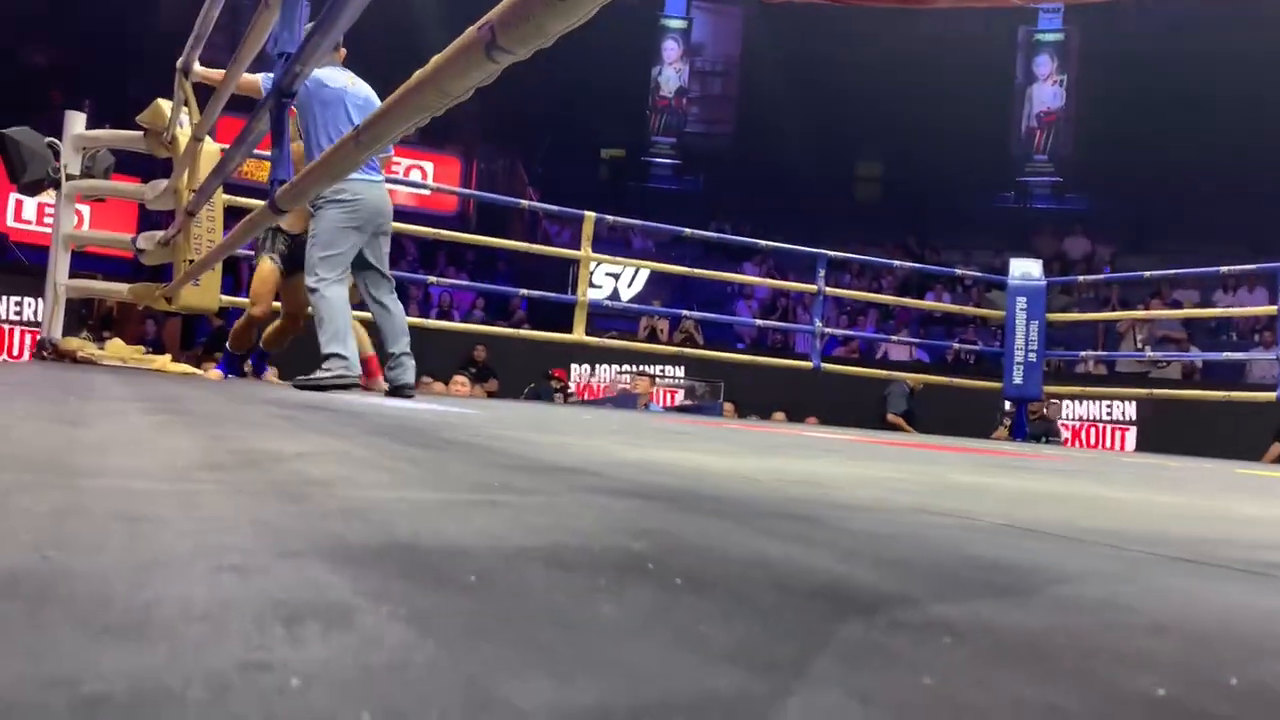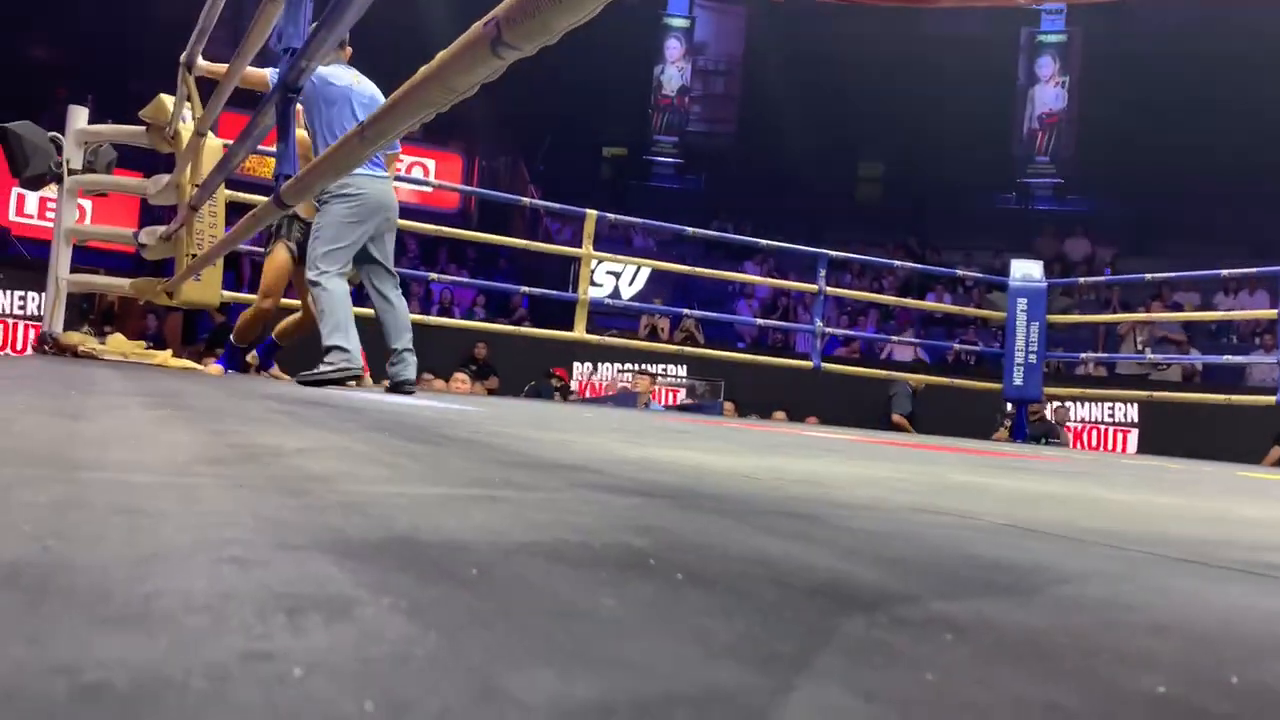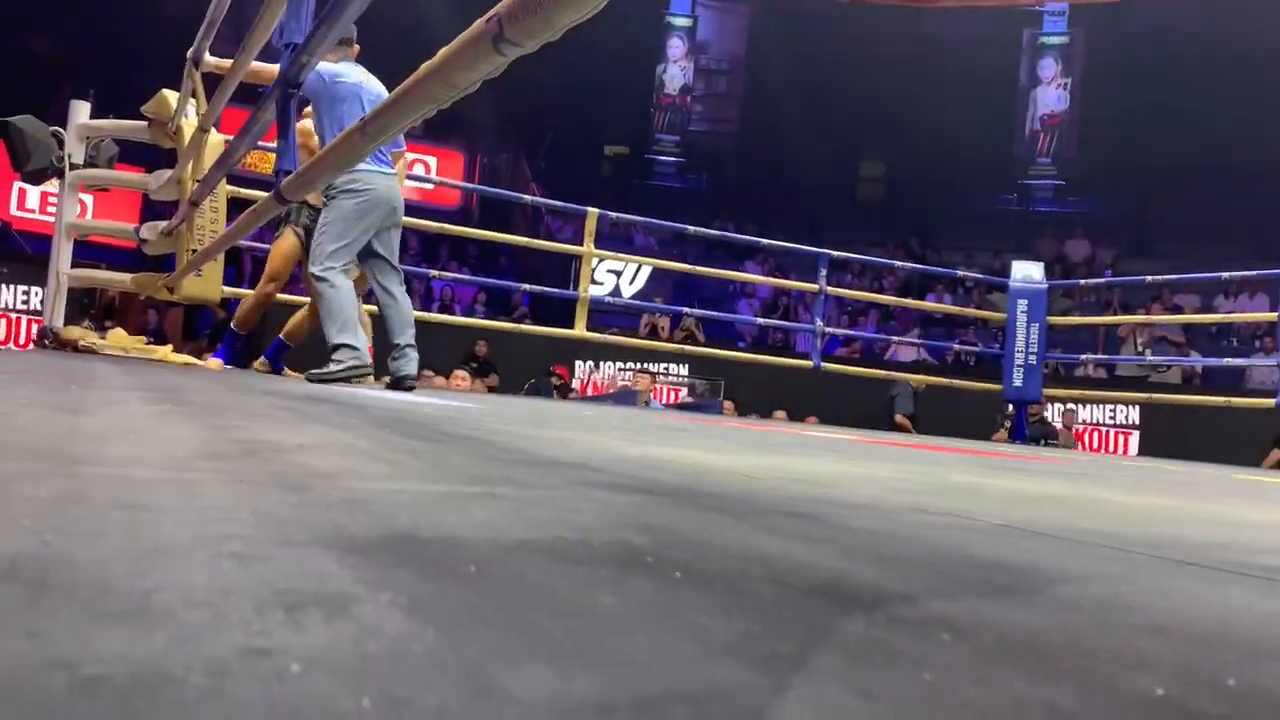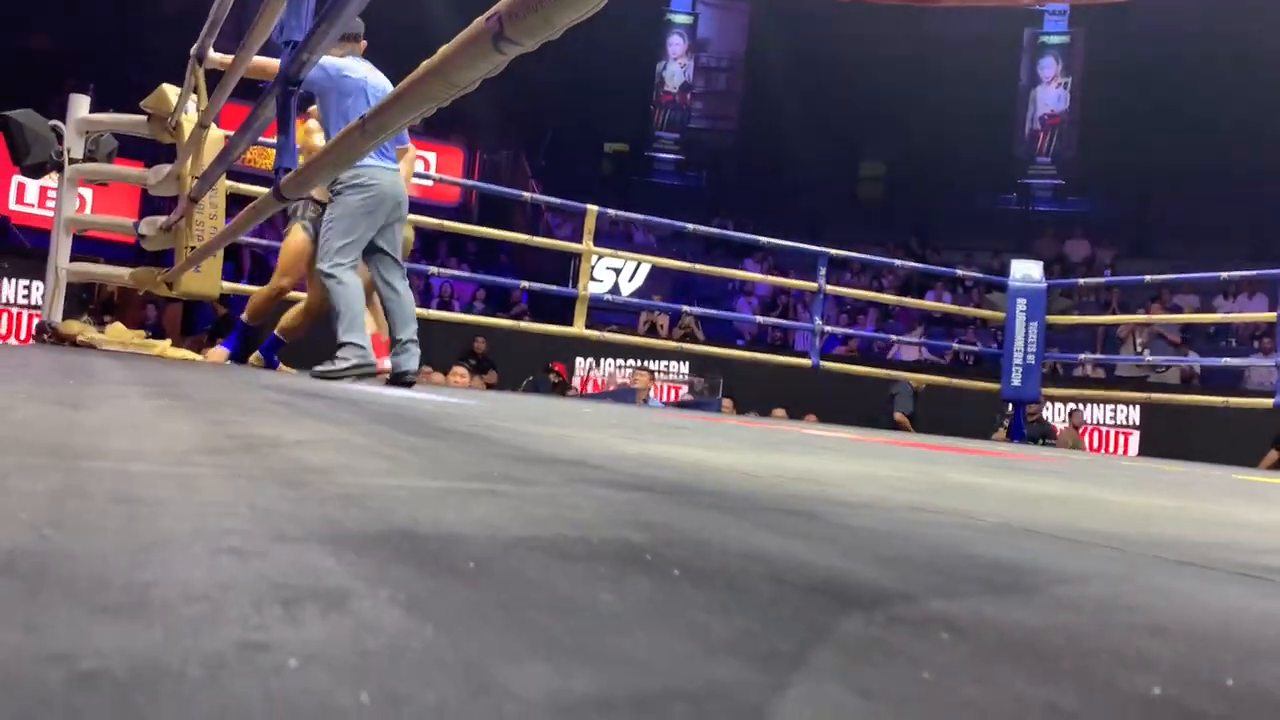
dt=0.1s
person 1, frame 1
left shoulder: (308, 79)
right shoulder: (366, 91)
left elbow: (246, 82)
left wrist: (200, 73)
left hip: (342, 193)
right hip: (377, 195)
left knee: (324, 279)
right knee: (379, 287)
left ankle: (340, 364)
right ankle: (402, 376)
person 1, frame 2
left shoulder: (316, 78)
right shoulder: (372, 89)
left elbow: (256, 78)
left wrist: (206, 68)
left hip: (349, 189)
right hip: (384, 192)
left knee: (323, 270)
right knee: (384, 282)
left ankle: (343, 355)
right ankle: (404, 371)
person 1, frame 3
left shoulder: (323, 74)
right shoulder: (377, 87)
left elbow: (265, 73)
left hip: (355, 184)
right hip: (388, 188)
left knee: (328, 267)
right knee: (388, 277)
left ankle: (350, 353)
right ankle: (405, 366)
person 1, frame 4
left shoulder: (331, 70)
right shoulder: (384, 83)
left elbow: (270, 67)
left hip: (360, 180)
right hip: (394, 185)
left knee: (337, 264)
right knee: (390, 274)
left ankle: (354, 353)
right ankle: (406, 362)
person 2, frame 1
right shoulder: (295, 151)
right hip: (281, 239)
left knee: (294, 322)
right knee: (258, 313)
left ankle: (257, 362)
right ankle: (226, 365)
person 2, frame 2
right shoulder: (304, 140)
right hip: (295, 227)
left knee: (313, 315)
right knee: (267, 304)
left ankle: (263, 357)
right ankle: (227, 359)
person 2, frame 3
right shoulder: (307, 128)
right hip: (305, 216)
left knee: (321, 308)
right knee: (267, 290)
left ankle: (271, 360)
right ankle: (225, 351)
person 2, frame 4
right shoulder: (314, 127)
right hip: (312, 211)
left knee: (319, 302)
right knee: (281, 284)
left ankle: (267, 355)
right ankle: (230, 343)
